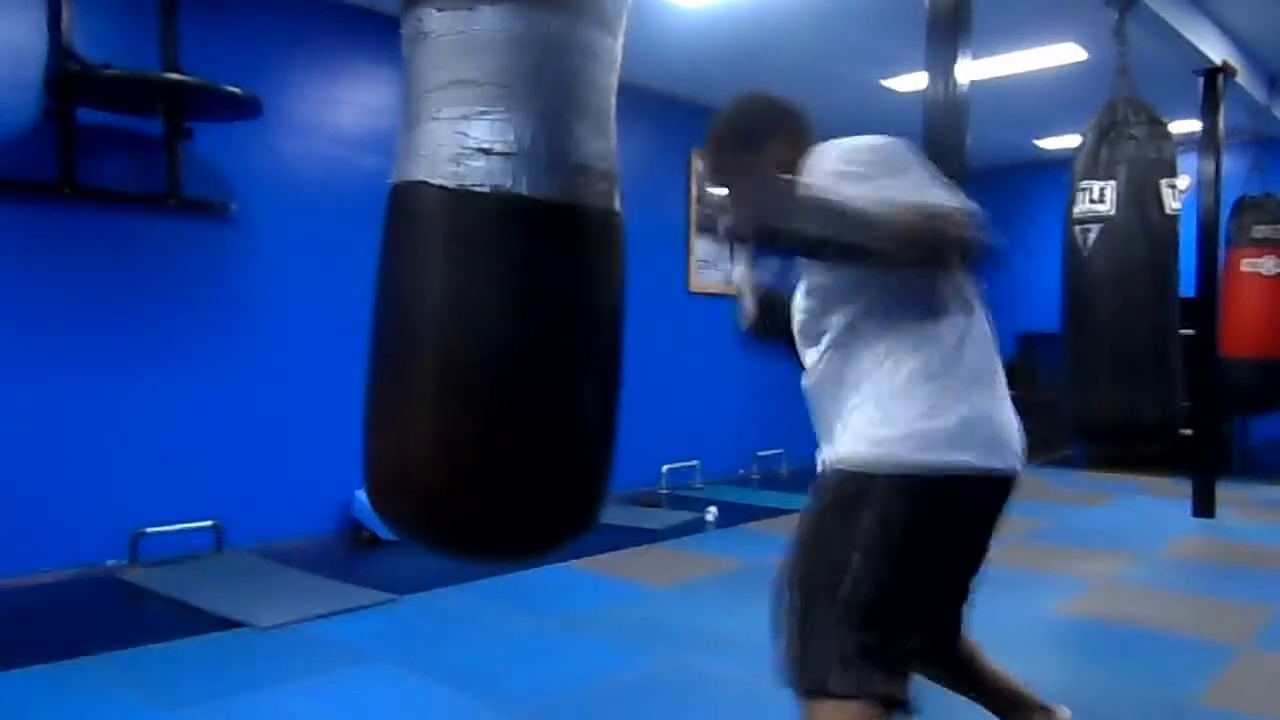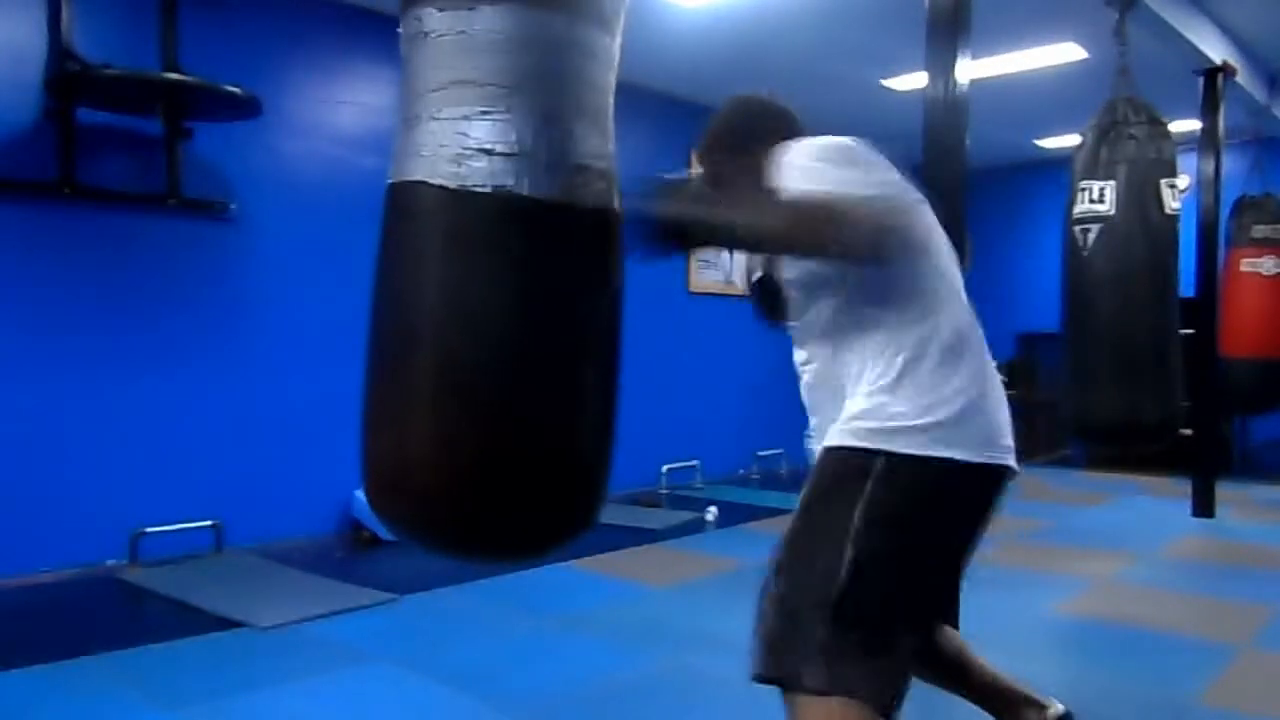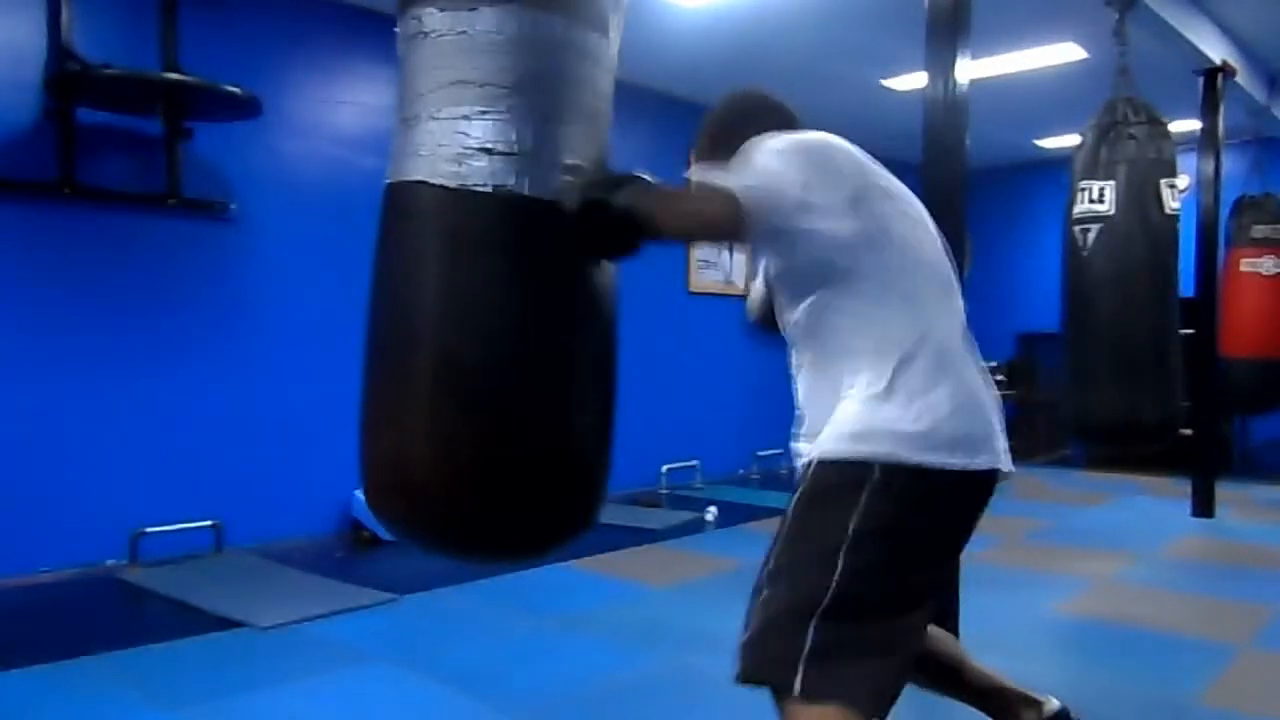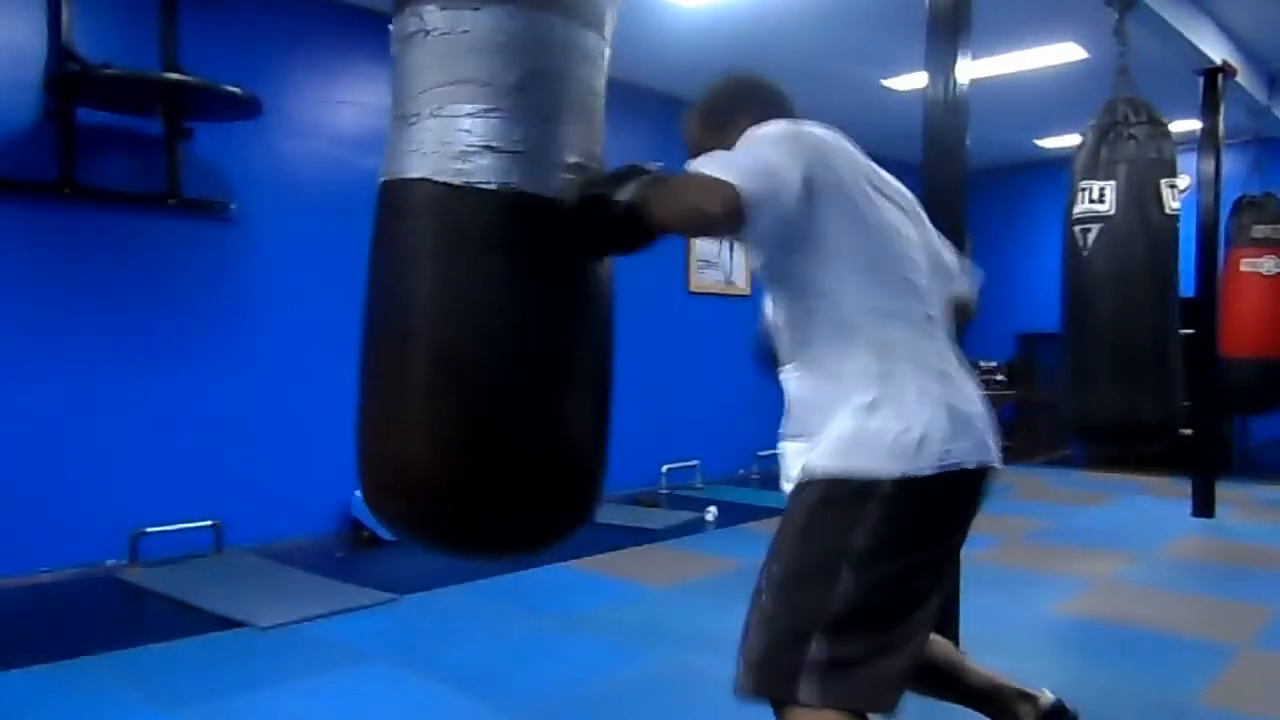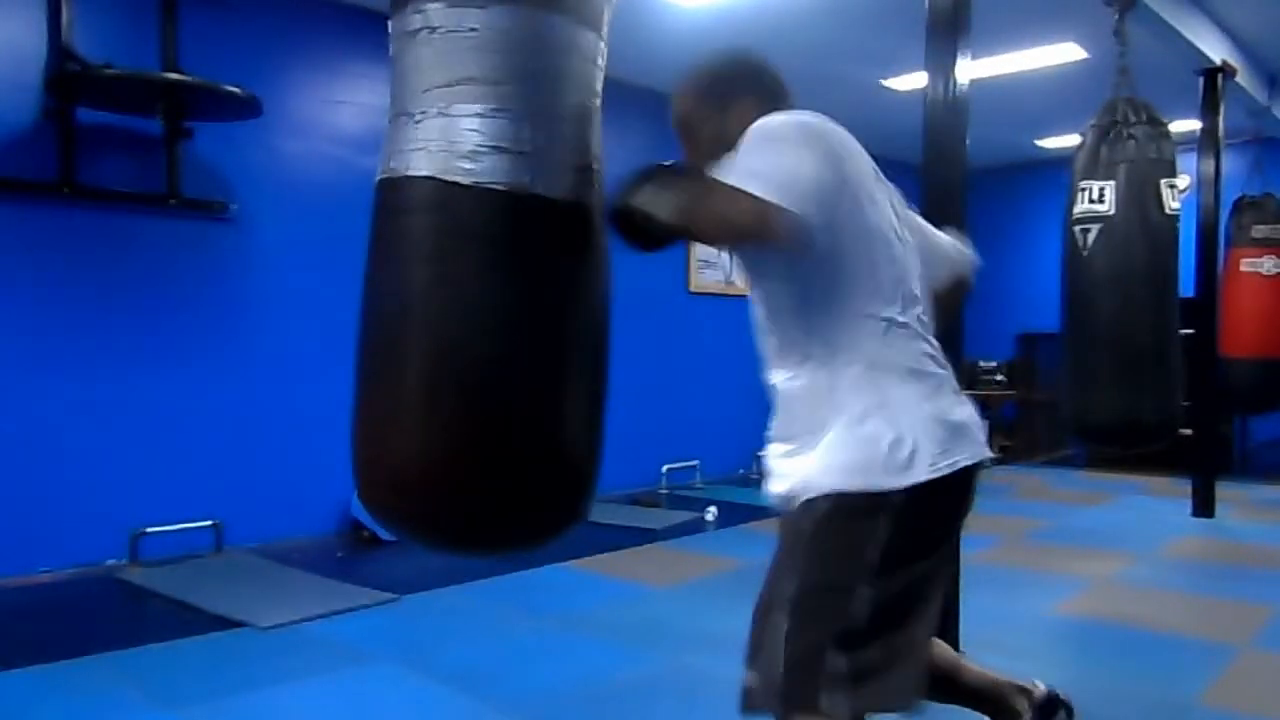
dt=0.1s
person 1, frame 1
left shoulder: (848, 163)
right shoulder: (816, 205)
left elbow: (954, 238)
left wrist: (836, 230)
right wrist: (786, 326)
left hip: (916, 447)
right hip: (934, 447)
left knee: (835, 653)
right knee: (912, 627)
person 1, frame 2
left shoulder: (822, 157)
right shoulder: (839, 177)
left elbow: (864, 230)
left wrist: (707, 212)
right wrist: (796, 306)
left hip: (906, 436)
left knee: (815, 658)
right knee: (896, 632)
person 1, frame 3
left shoulder: (794, 153)
right shoulder: (858, 180)
left elbow: (717, 211)
left wrist: (627, 202)
right wrist: (789, 310)
left hip: (894, 442)
left knee: (808, 661)
right knee: (877, 630)
person 1, frame 4
left shoulder: (784, 142)
right shoulder: (869, 183)
left elbow: (708, 204)
right elbow: (957, 292)
left wrist: (633, 196)
left hip: (887, 446)
right hip: (926, 440)
left knee: (797, 665)
right knee: (873, 641)
person 1, frame 5
left shoulder: (788, 133)
right shoulder: (845, 171)
left elbow: (754, 218)
right elbow: (955, 269)
left wrist: (662, 200)
left hip: (879, 454)
right hip: (896, 448)
right knee: (879, 641)
